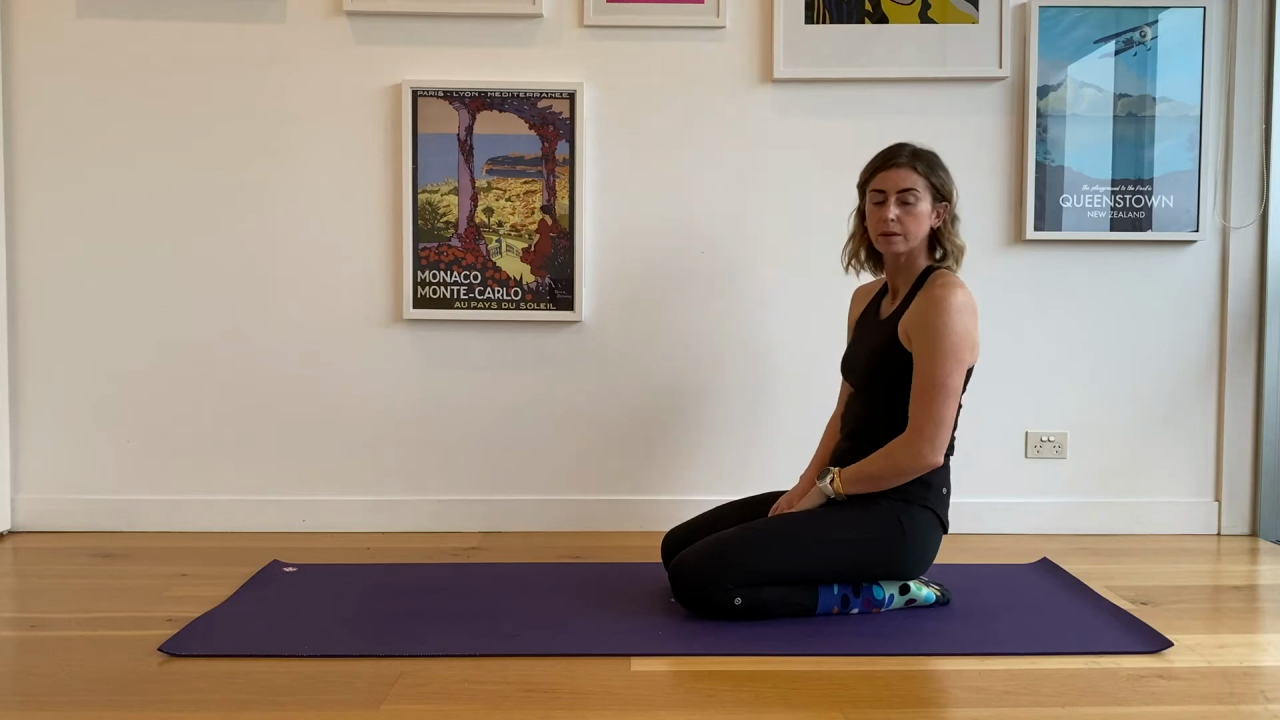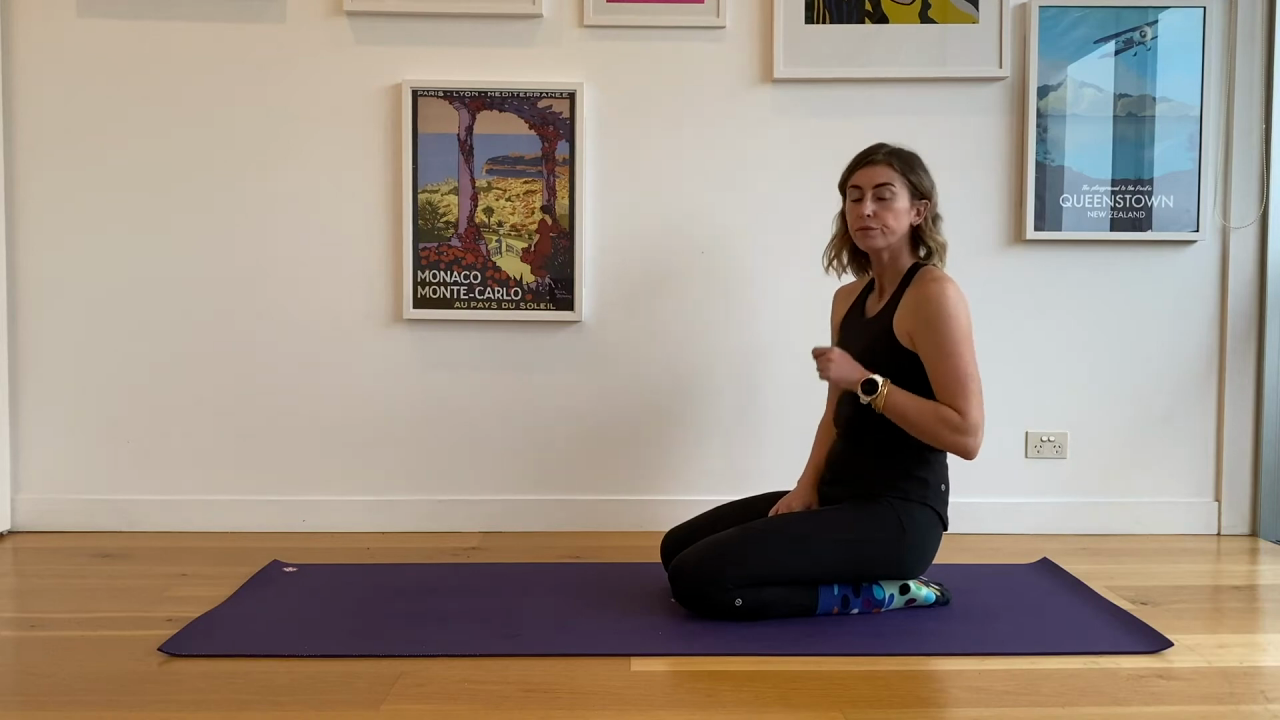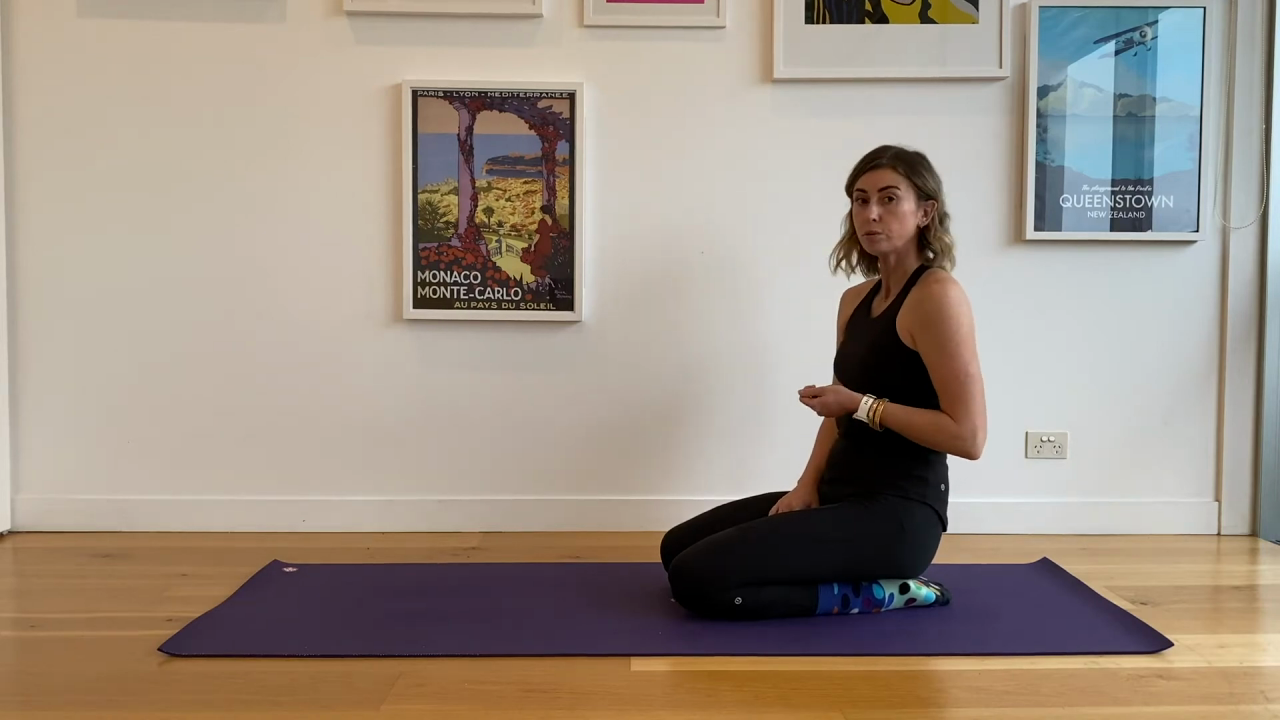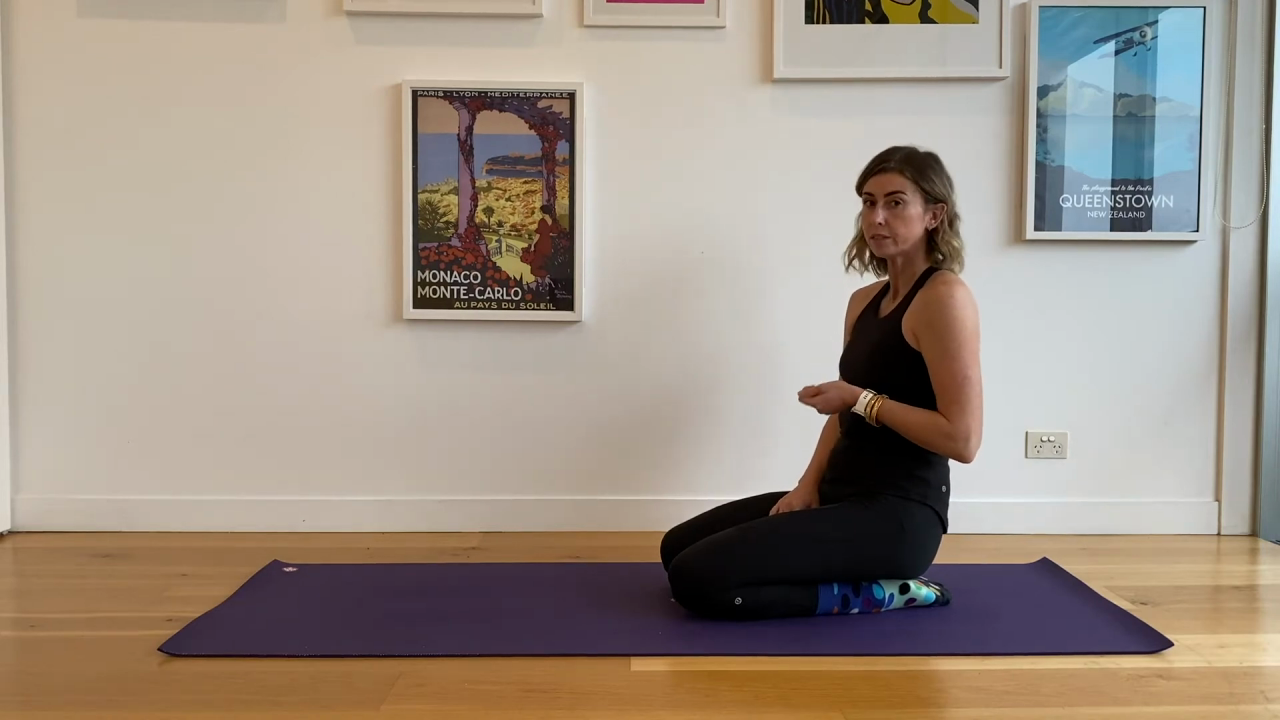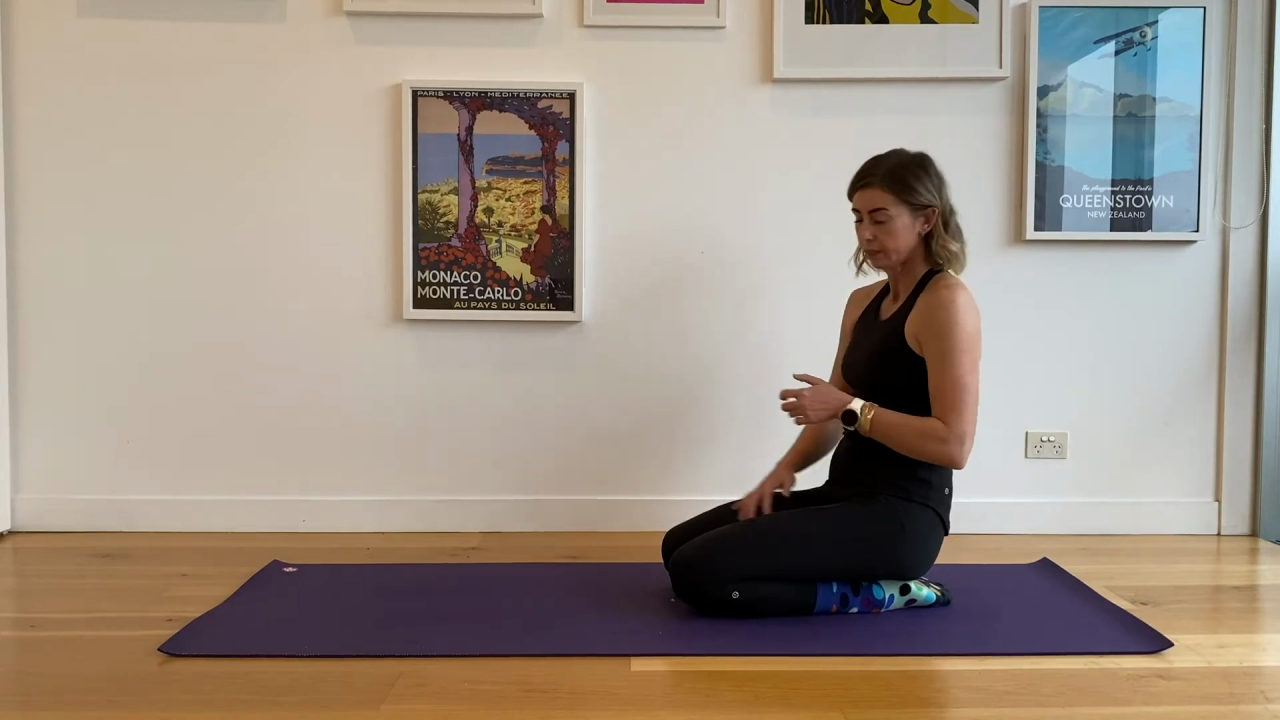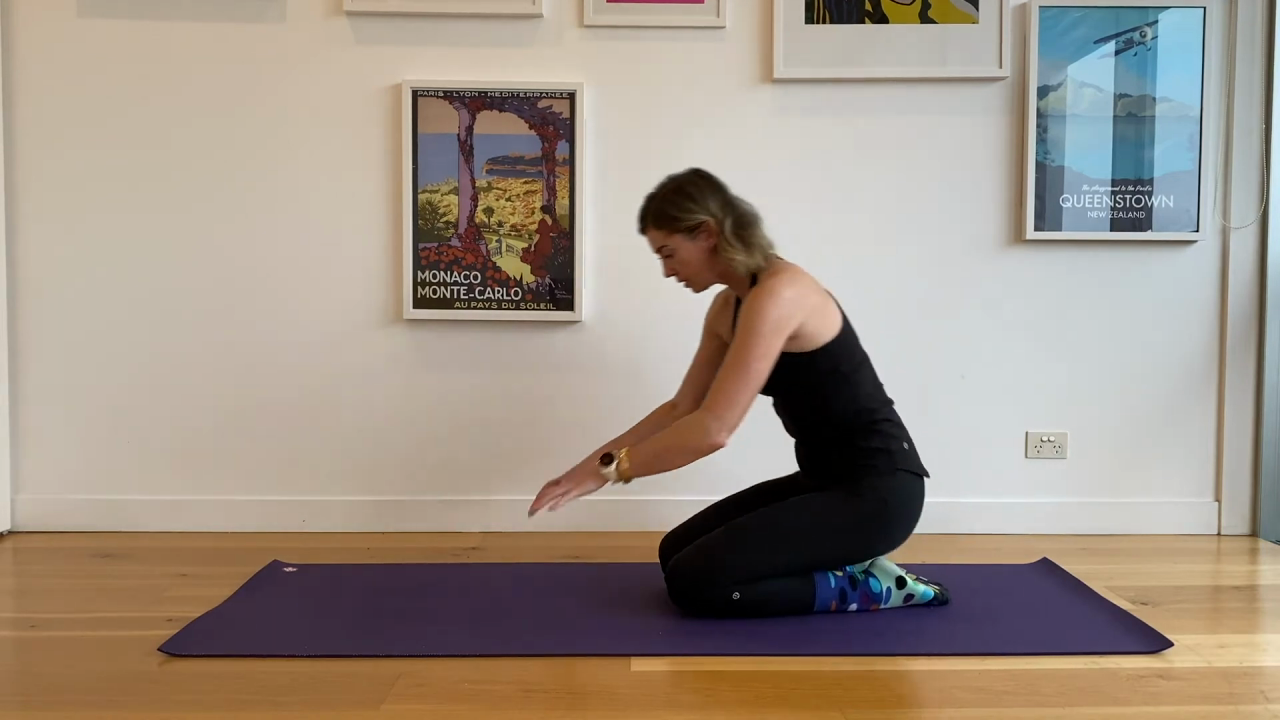
dt=0.5s
person 1, frame 1
left shoulder: (944, 300)
right shoulder: (866, 298)
left elbow: (926, 448)
left wrist: (824, 488)
right wrist: (807, 486)
left hip: (898, 518)
right hip: (850, 497)
left knee: (696, 578)
right knee: (679, 548)
left ankle: (877, 595)
right ankle: (872, 583)
person 1, frame 2
left shoulder: (934, 295)
right shoulder: (848, 298)
left elbow: (966, 434)
left wrist: (865, 383)
right wrist: (807, 486)
left hip: (898, 516)
right hip: (841, 495)
left knee: (698, 578)
right knee: (679, 547)
left ankle: (884, 595)
right ankle: (870, 583)
person 1, frame 3
left shoulder: (938, 296)
right shoulder: (855, 300)
left elbow: (968, 435)
left wrist: (863, 405)
right wrist: (807, 485)
left hip: (898, 514)
right hip: (843, 494)
left knee: (698, 578)
right knee: (678, 549)
left ankle: (881, 594)
right ankle: (875, 584)
person 1, frame 4
left shoulder: (944, 297)
right shoulder: (864, 300)
left elbow: (962, 438)
left wrist: (863, 399)
right wrist: (808, 484)
left hip: (898, 515)
right hip: (843, 495)
left knee: (696, 578)
right knee: (679, 548)
left ankle: (879, 594)
right ankle: (868, 580)
person 1, frame 5
left shoulder: (947, 302)
right shoulder: (864, 302)
left elbow: (952, 446)
left wrist: (851, 409)
right wrist: (786, 467)
left hip: (900, 516)
right hip: (847, 496)
left knee: (700, 573)
right knee: (680, 547)
left ankle: (872, 594)
right ankle: (862, 578)
person 1, frame 6
left shoulder: (774, 297)
right shoulder: (729, 306)
left elbow: (713, 429)
right elbow: (687, 407)
left wrist: (607, 468)
right wrist: (596, 459)
left hip: (878, 489)
right hip: (825, 481)
left knee: (695, 582)
right knee: (677, 553)
left ankle: (865, 589)
right ankle: (844, 565)
